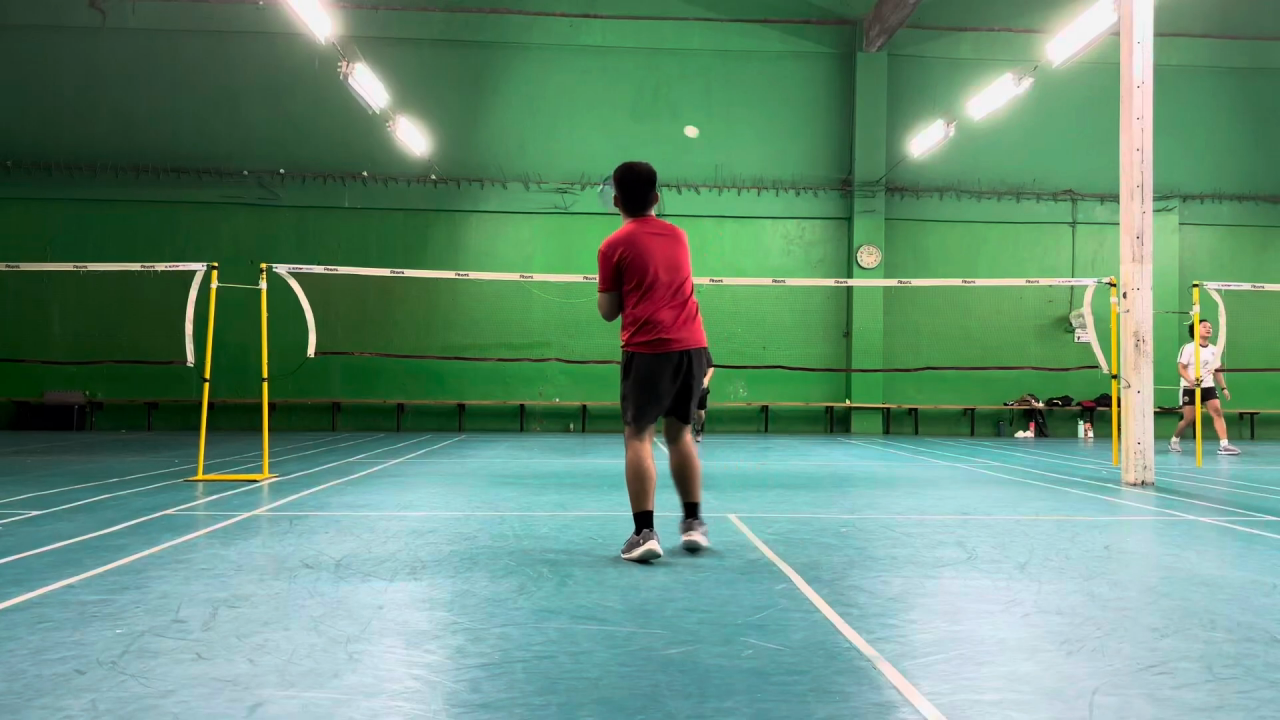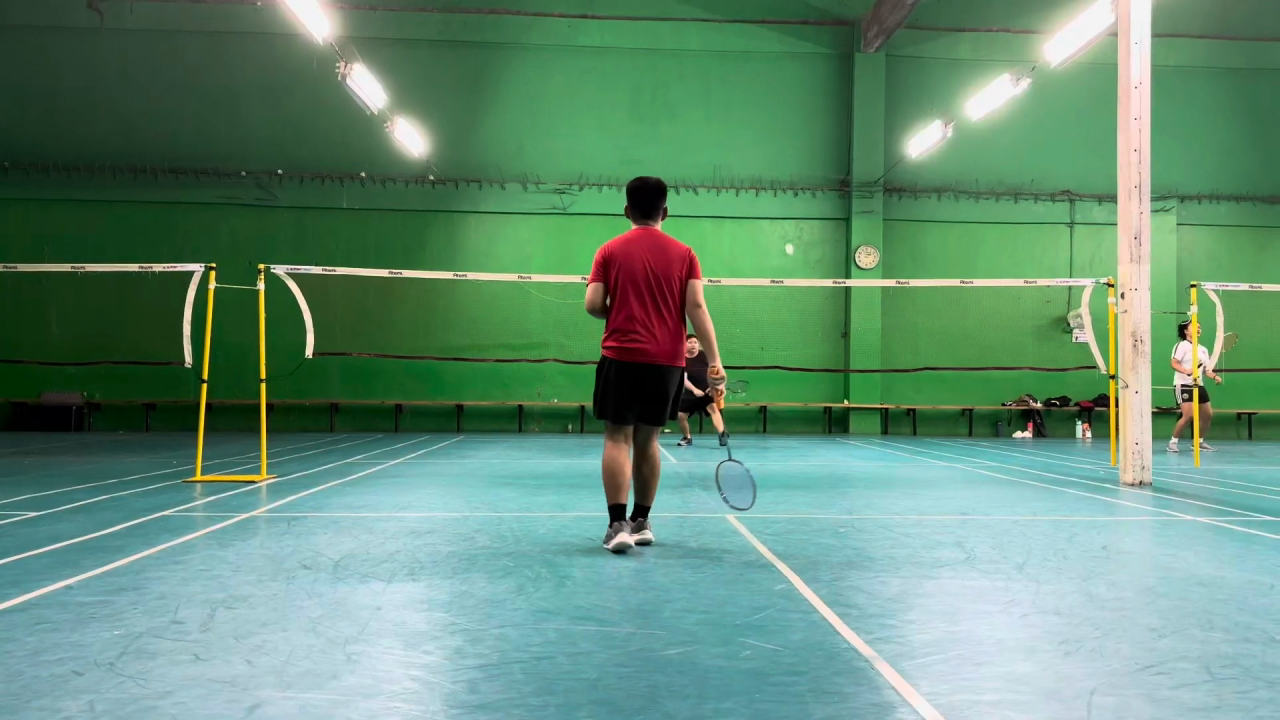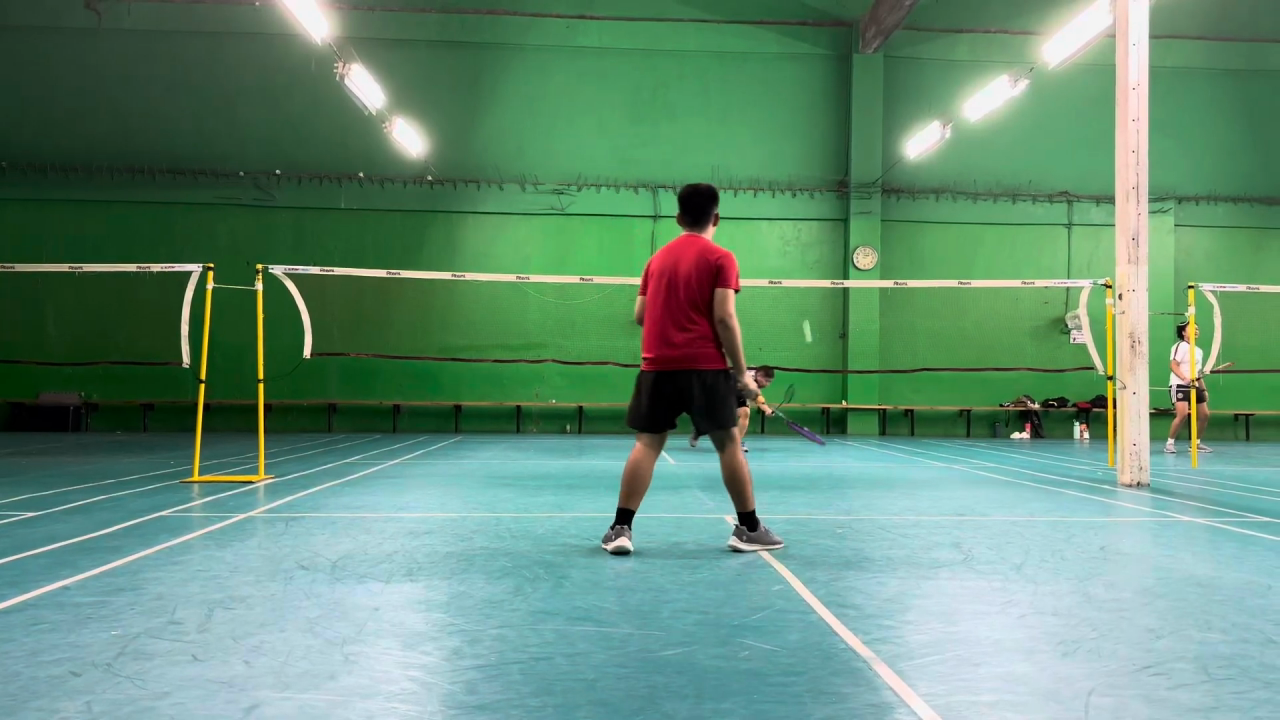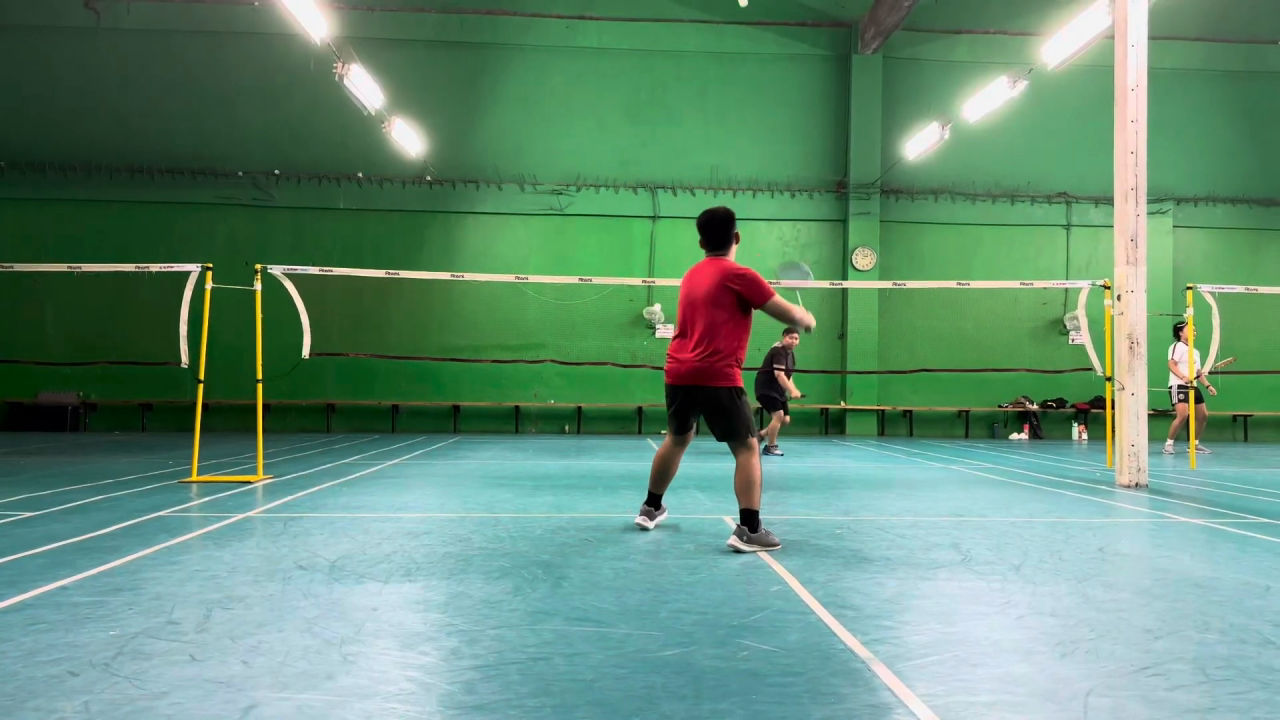
dt=0.5s
person 1, frame 1
left shoulder: (614, 246)
right shoulder: (678, 235)
left elbow: (608, 312)
left hip: (648, 349)
right hip: (691, 347)
left knee: (639, 437)
right knee: (680, 435)
left ankle: (644, 532)
right ankle: (692, 523)
person 1, frame 2
left shoulder: (610, 250)
right shoulder: (683, 253)
left elbow: (593, 304)
right elbow: (697, 308)
right wrist: (714, 360)
left hip: (621, 357)
right hip: (667, 359)
left knee: (617, 439)
right knee: (648, 439)
left ankle: (618, 525)
right ankle: (640, 521)
person 1, frame 3
left shoulder: (657, 258)
right shoulder: (720, 258)
left elbow: (641, 315)
right elbow: (724, 318)
right wrist: (742, 373)
left hip: (658, 366)
right hip: (704, 367)
left knee: (646, 445)
right knee: (728, 444)
left ankle: (620, 528)
right ankle: (749, 528)
person 1, frame 4
left shoulder: (691, 279)
right shoulder: (740, 277)
right elbow: (788, 315)
right wrist: (807, 318)
left hip: (678, 376)
right hip: (718, 379)
left knee: (676, 440)
right knee: (747, 449)
left ankle: (651, 508)
right ankle: (749, 529)
